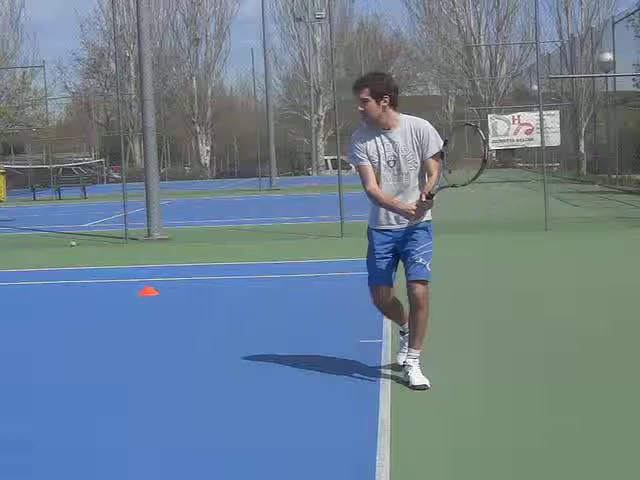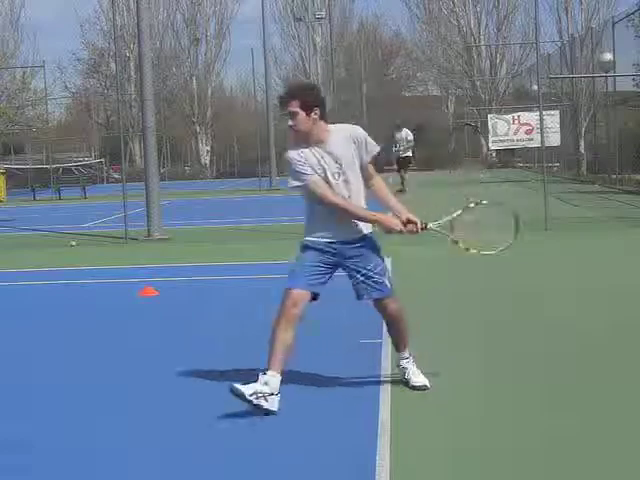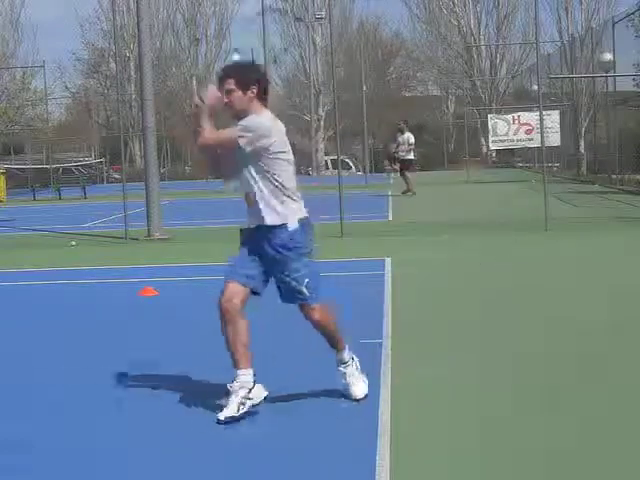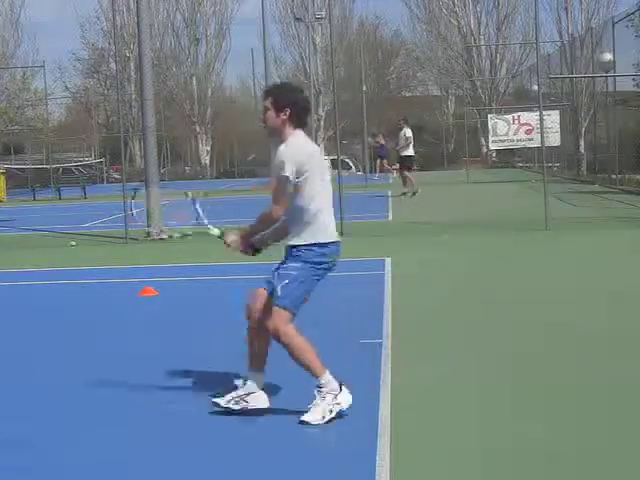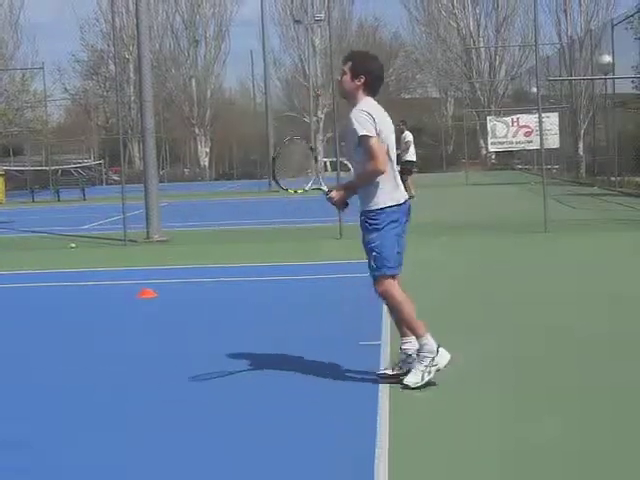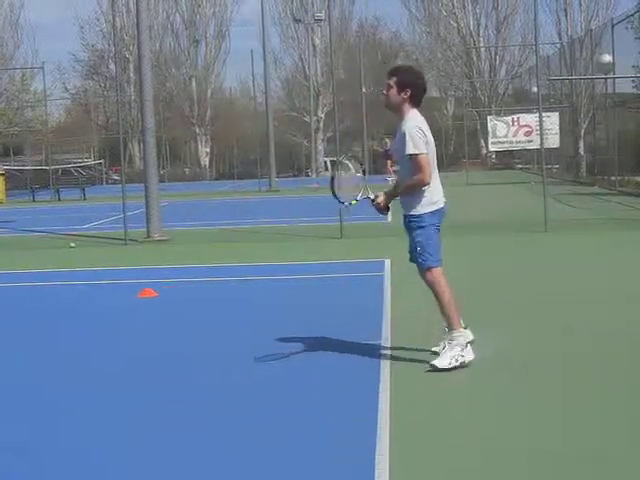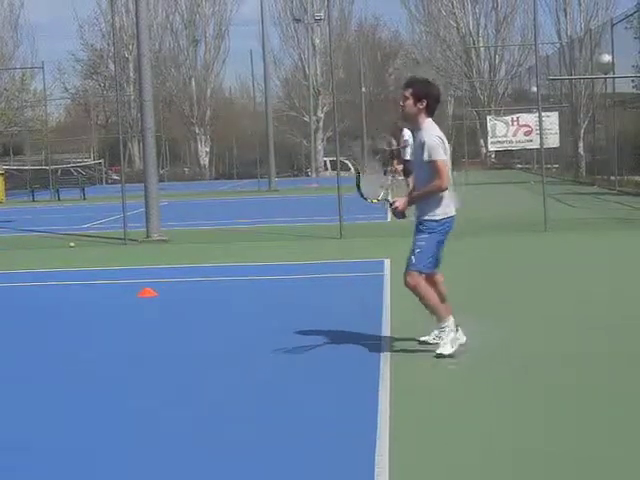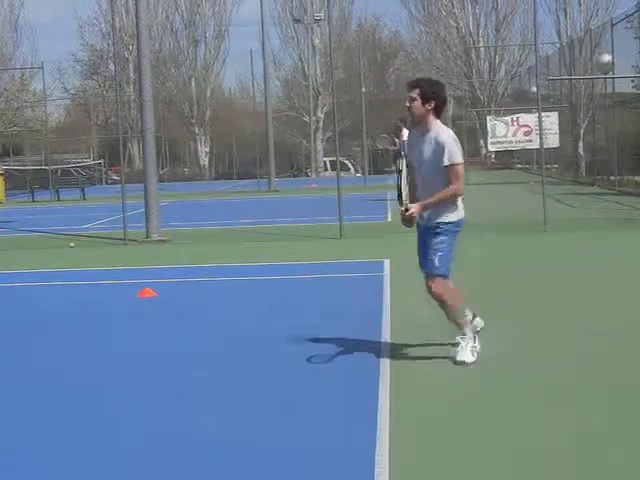
dt=0.4s
person 1, frame 1
left shoulder: (420, 128)
right shoulder: (360, 138)
left elbow: (433, 173)
right elbow: (371, 188)
left wrist: (424, 197)
right wrist: (401, 207)
left hip: (416, 226)
right hip: (381, 228)
left knee: (419, 292)
right knee: (381, 296)
left ankle: (412, 360)
right ankle: (405, 330)
person 1, frame 2
left shoulder: (353, 136)
right shoulder: (295, 156)
left elbow: (372, 179)
right elbow: (333, 201)
left wrist: (401, 212)
right wrist: (383, 220)
left hip: (358, 240)
right hip: (318, 244)
left knee: (391, 308)
right knee: (293, 305)
left ankle: (406, 363)
right ankle: (267, 386)
person 1, frame 3
left shoulder: (262, 125)
right shoulder: (248, 129)
left elbow: (206, 143)
right elbow: (217, 162)
left wrist: (204, 111)
right wrist: (205, 110)
left hip: (286, 231)
right hip: (258, 232)
left knee: (312, 310)
right knee: (229, 301)
left ankle: (348, 364)
right ankle: (245, 383)
person 1, frame 4
left shoulder: (290, 150)
right shoulder: (303, 148)
left elbow: (278, 210)
left wrist: (243, 236)
right wrist: (258, 240)
left hip: (313, 248)
right hip: (306, 246)
left knee: (277, 322)
right knee: (257, 309)
left ankle: (331, 392)
right ankle: (253, 388)
person 1, frame 5
left shoulder: (360, 113)
right shoulder: (376, 112)
left elbow: (377, 164)
left wrist: (344, 189)
right wrist: (349, 188)
left hip: (383, 210)
right hip: (390, 206)
left knee: (386, 285)
right knee: (386, 283)
left ankle: (430, 350)
right ankle: (410, 349)
person 1, frame 6
left shoulder: (411, 127)
right shoulder: (411, 124)
left elbow: (424, 176)
left wrist: (389, 195)
right wrist: (391, 193)
left hip: (423, 212)
right hip: (420, 211)
left knee: (432, 275)
right knee: (429, 274)
left ankle: (459, 343)
right ankle: (458, 330)
person 1, frame 7
left shoulder: (430, 137)
right shoulder: (420, 133)
left elbow: (443, 183)
left wrist: (408, 200)
right wrist: (407, 199)
left hip: (436, 218)
right hip: (429, 216)
left knee: (413, 278)
right knee: (430, 274)
left ankle: (450, 329)
right ankle: (446, 326)
person 1, frame 8
left shoulder: (445, 139)
right shoulder: (414, 135)
left elbow: (457, 187)
left wrist: (421, 206)
right wrist: (410, 208)
left hip: (445, 222)
right hip: (425, 221)
left knee: (436, 286)
right knee: (436, 278)
left ankle: (468, 337)
right ankle: (470, 318)
